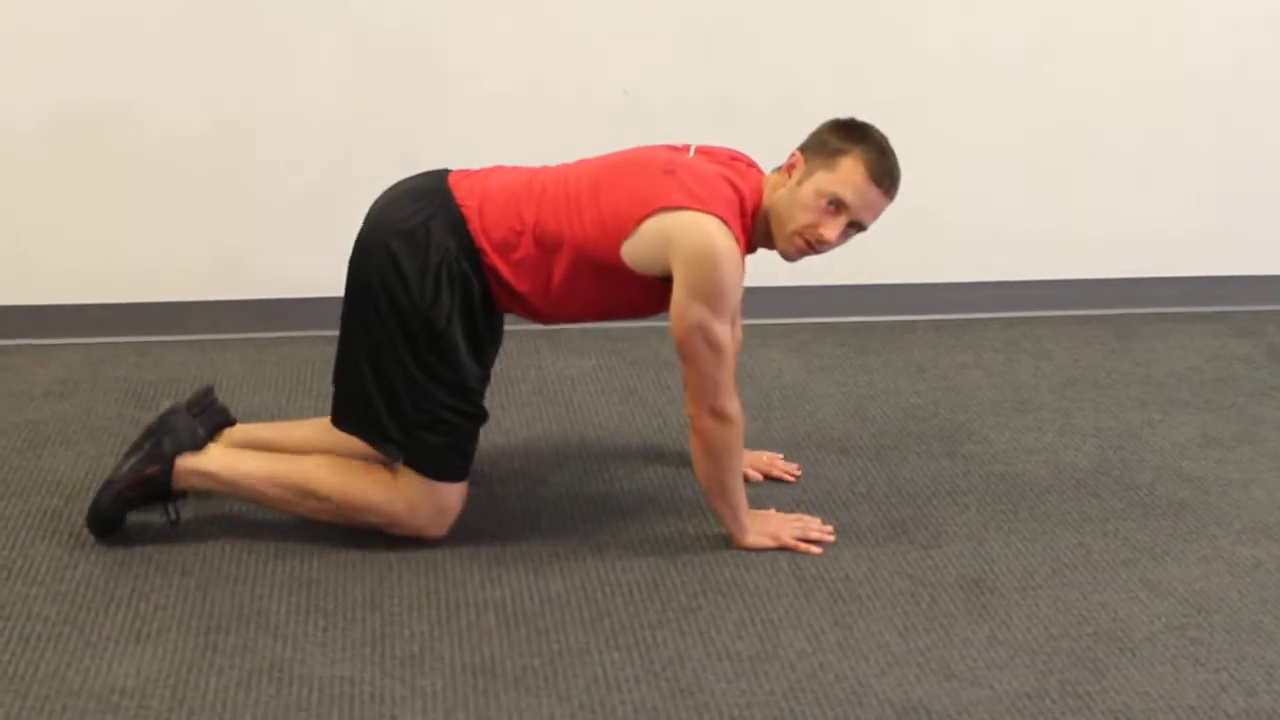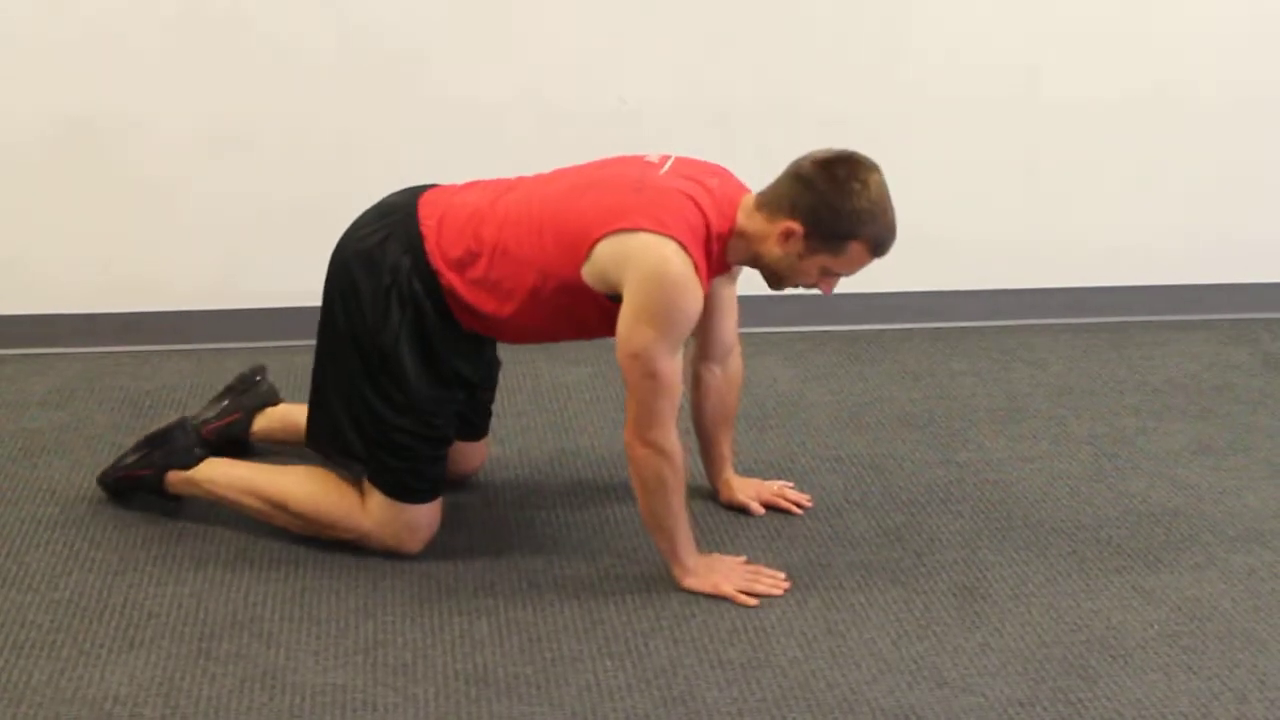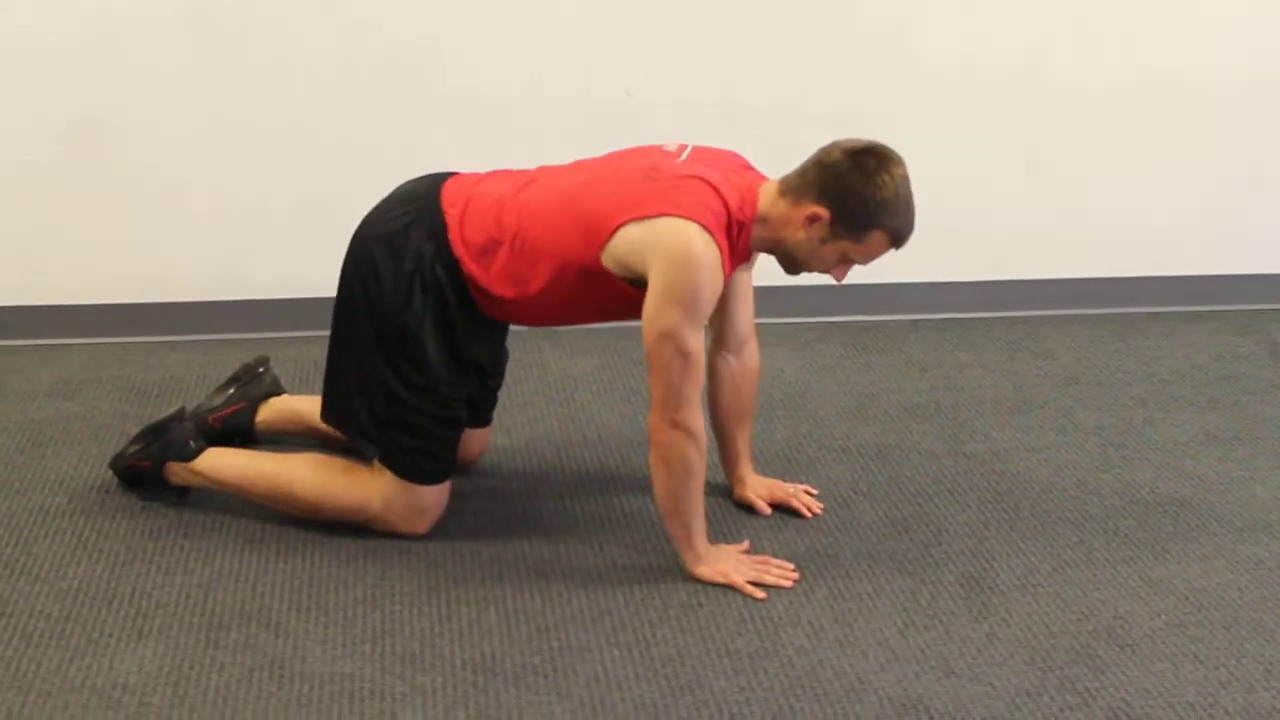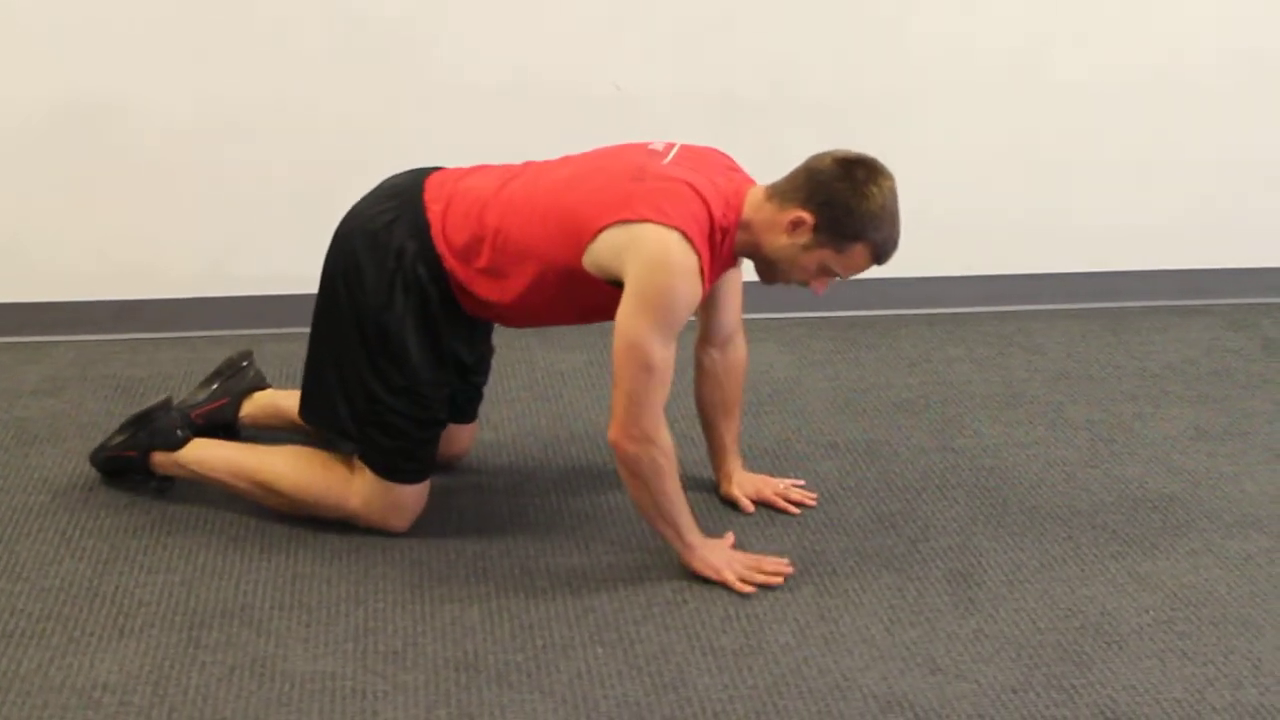
dt=1s
person 1, frame 1
left shoulder: (737, 181)
right shoulder: (709, 239)
left elbow: (724, 330)
right elbow: (710, 404)
left wrist: (726, 452)
right wrist: (740, 523)
left hip: (437, 222)
right hip: (426, 255)
left knee: (421, 447)
right knee: (425, 507)
left ankle: (217, 432)
right ankle: (186, 461)
person 1, frame 2
left shoulder: (729, 204)
right shoulder: (669, 263)
left elbow: (717, 356)
right elbow: (649, 438)
left wrist: (726, 475)
right wrist: (688, 565)
left hip: (438, 245)
right hip: (394, 279)
left knee: (460, 460)
right knee: (401, 524)
left ankle: (257, 414)
right ankle: (182, 467)
person 1, frame 3
left shoulder: (741, 192)
right shoulder: (692, 248)
left elbow: (734, 349)
right elbow: (674, 422)
left wrist: (743, 474)
right wrist: (698, 555)
left hip: (451, 233)
right hip: (414, 267)
left knee: (462, 448)
right knee: (408, 506)
left ankle: (259, 405)
right ankle: (182, 457)
person 1, frame 4
left shoulder: (734, 195)
right shoulder: (672, 252)
left elbow: (721, 343)
right elbow: (633, 434)
left wrist: (730, 468)
right wrist: (695, 550)
left hip: (437, 226)
right hip: (397, 261)
left knee: (447, 444)
right knee: (388, 503)
left ankle: (245, 399)
right ankle: (170, 445)
